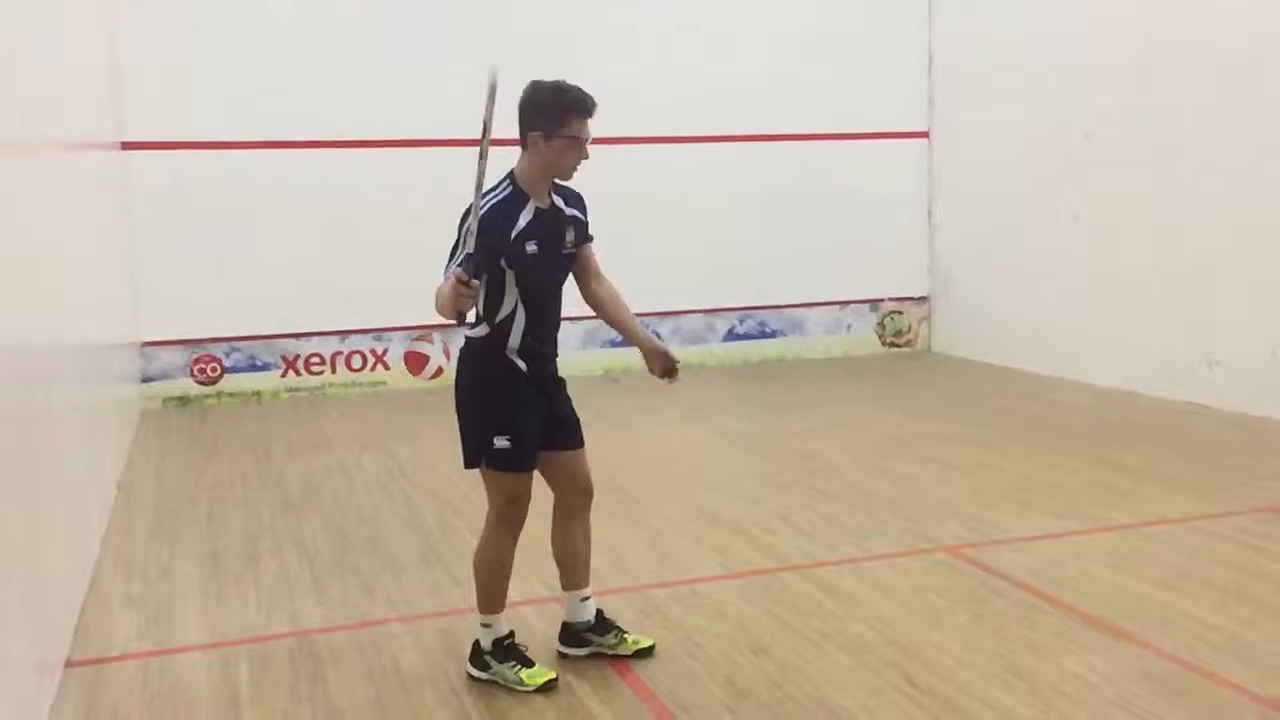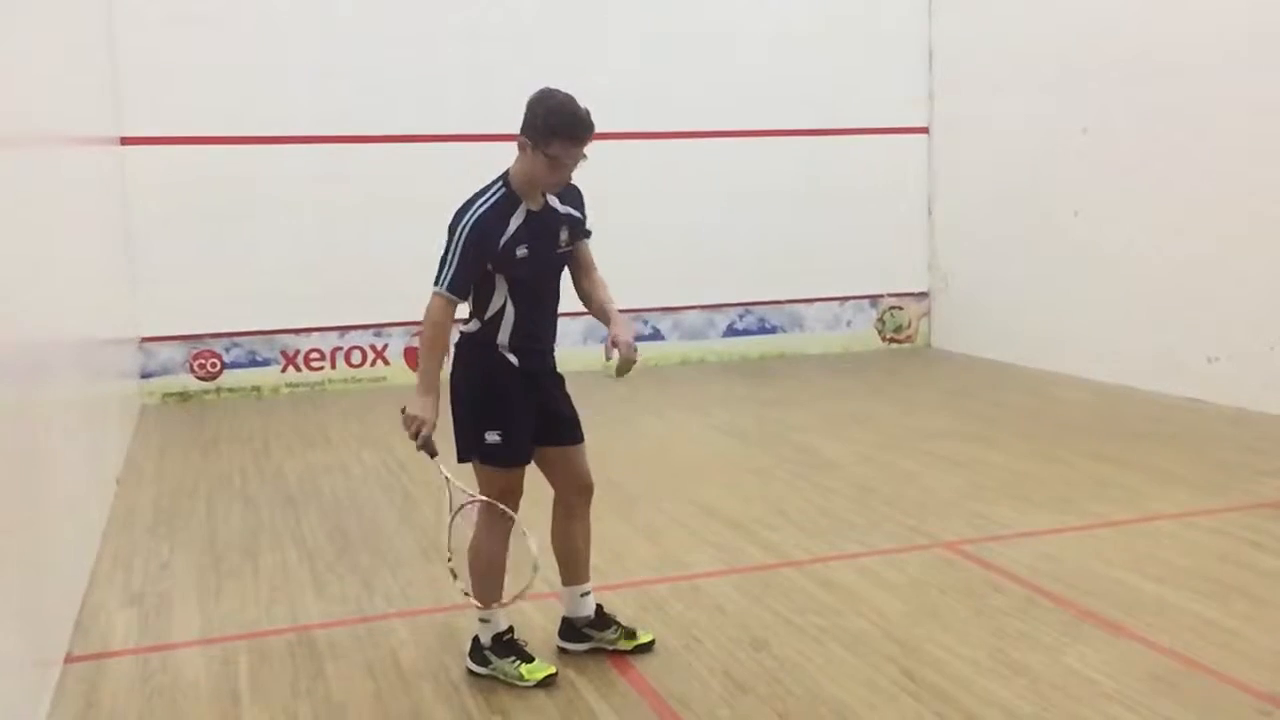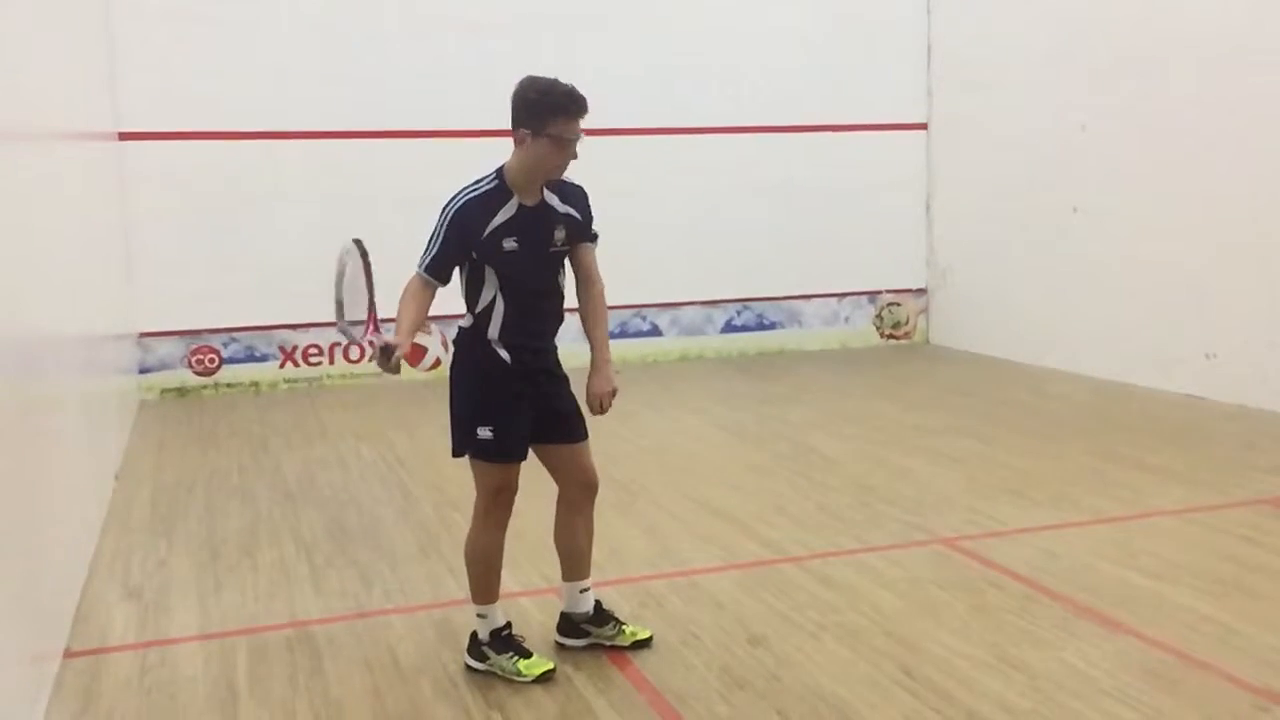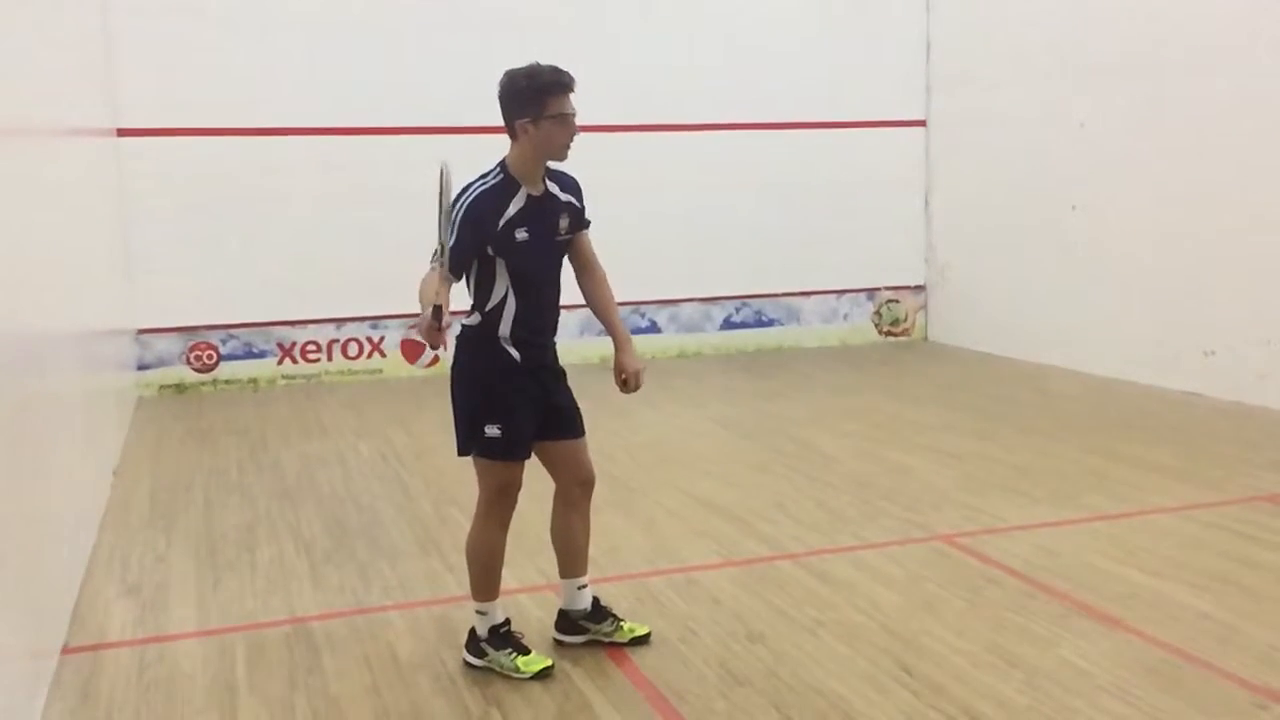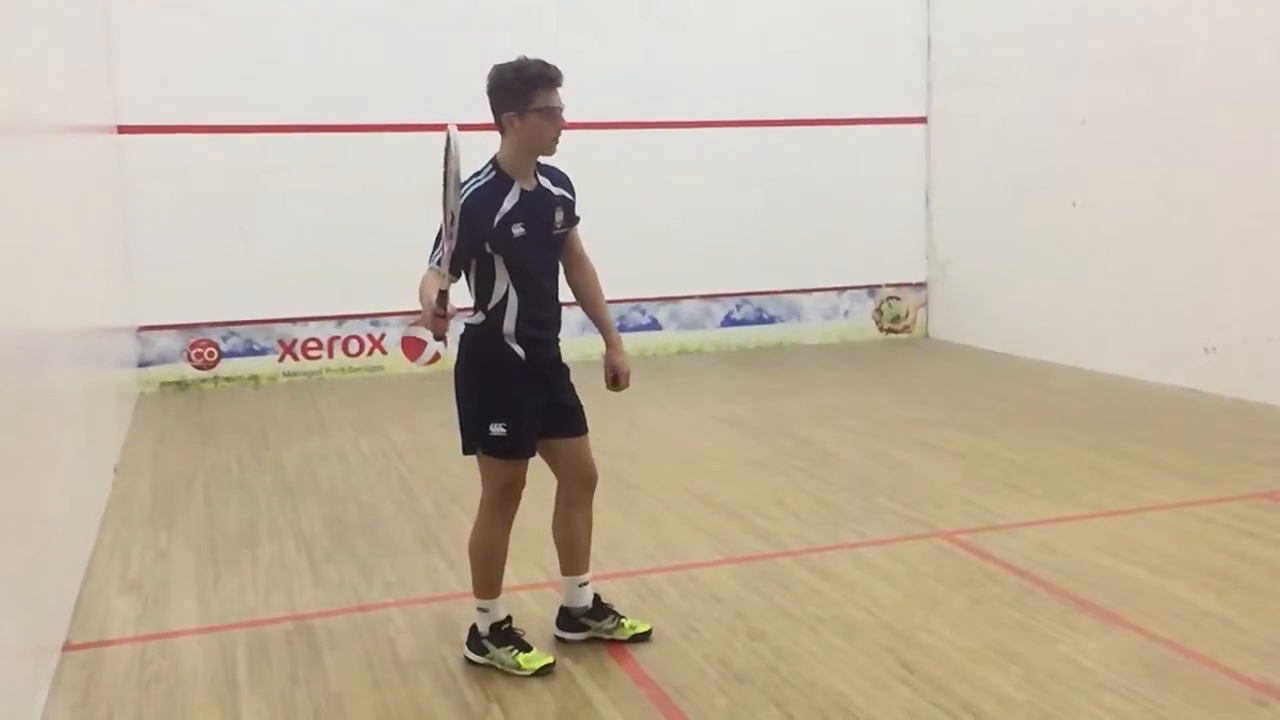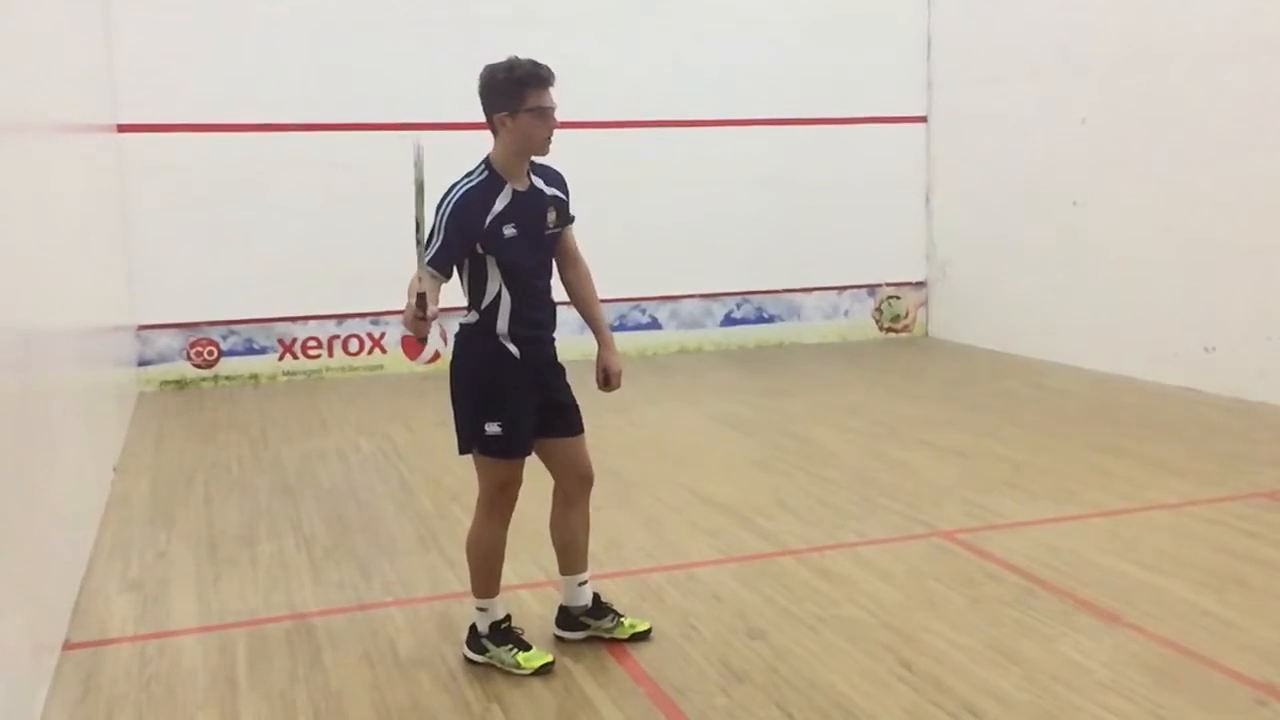
dt=0.5s
person 1, frame 1
left shoulder: (572, 205)
right shoulder: (492, 213)
left elbow: (593, 283)
right elbow: (446, 291)
left wrist: (642, 340)
right wrist: (455, 302)
left hip: (542, 374)
right hip: (495, 378)
left knee: (577, 490)
right knee: (508, 509)
left ankle: (582, 622)
right ankle: (491, 646)
person 1, frame 2
left shoulder: (569, 202)
right shoulder: (481, 218)
left elbow: (585, 273)
right elbow: (442, 305)
left wrist: (614, 319)
right wrist: (426, 394)
left hip: (541, 368)
right hip: (490, 375)
left knee: (577, 485)
right knee: (501, 504)
left ankle: (581, 617)
right ankle: (490, 641)
person 1, frame 3
left shoulder: (572, 201)
right shoulder: (471, 208)
left elbow: (588, 283)
right elbow: (424, 280)
left wrist: (602, 364)
right wrist: (403, 334)
left hip: (543, 365)
right hip: (487, 371)
left knee: (581, 482)
right knee: (496, 501)
left ankle: (580, 612)
right ankle: (488, 636)
person 1, frame 4
left shoulder: (566, 191)
right shoulder: (480, 202)
left elbow: (587, 268)
right elbow: (440, 274)
left wrist: (622, 343)
right wrist: (433, 313)
left hip: (542, 361)
right hip: (491, 368)
left knee: (578, 478)
right knee: (500, 497)
left ankle: (578, 609)
right ankle: (487, 633)
person 1, frame 5
left shoulder: (558, 186)
right shoulder: (477, 198)
left elbow: (577, 263)
right elbow: (439, 270)
left wrist: (611, 341)
right wrist: (434, 303)
left hip: (545, 359)
right hip: (495, 367)
left knee: (580, 477)
right knee: (502, 496)
left ankle: (579, 607)
right ankle: (488, 631)
person 1, frame 6
left shoulder: (552, 184)
right shoulder: (467, 199)
left elbow: (571, 263)
right elbow: (431, 272)
left wrist: (604, 340)
right wrist: (420, 304)
left hip: (541, 358)
right hip: (490, 366)
left knee: (577, 475)
right knee: (499, 495)
left ankle: (579, 606)
right ankle: (488, 630)
